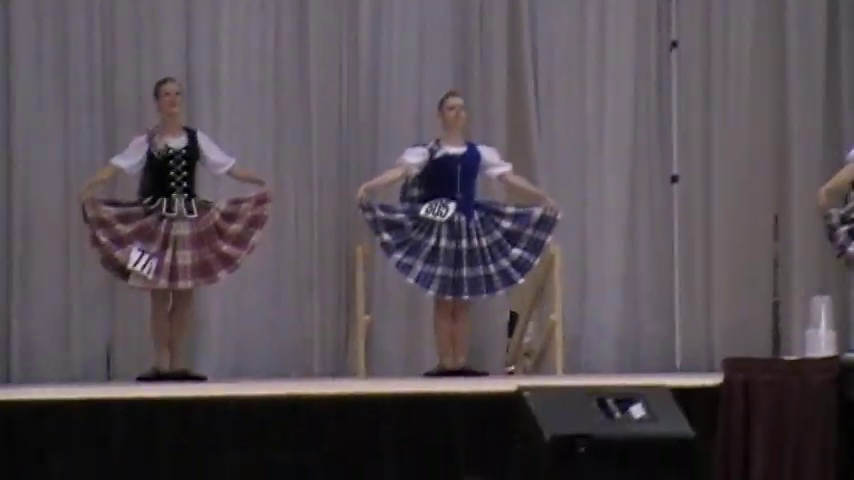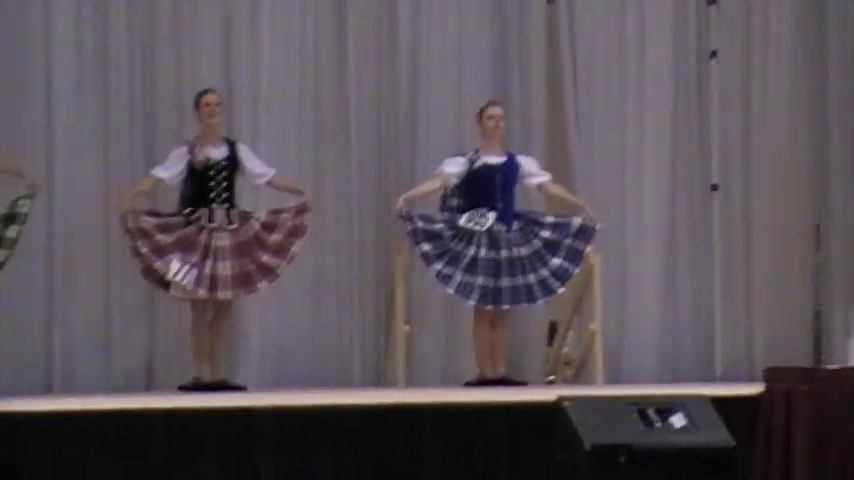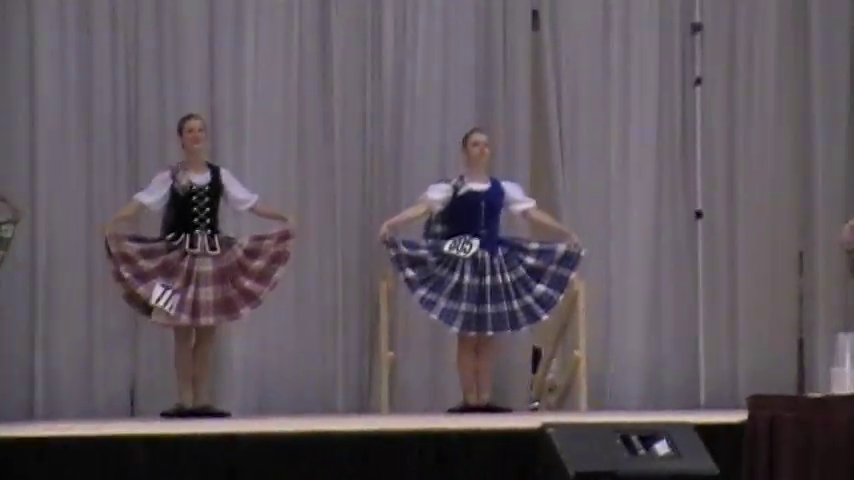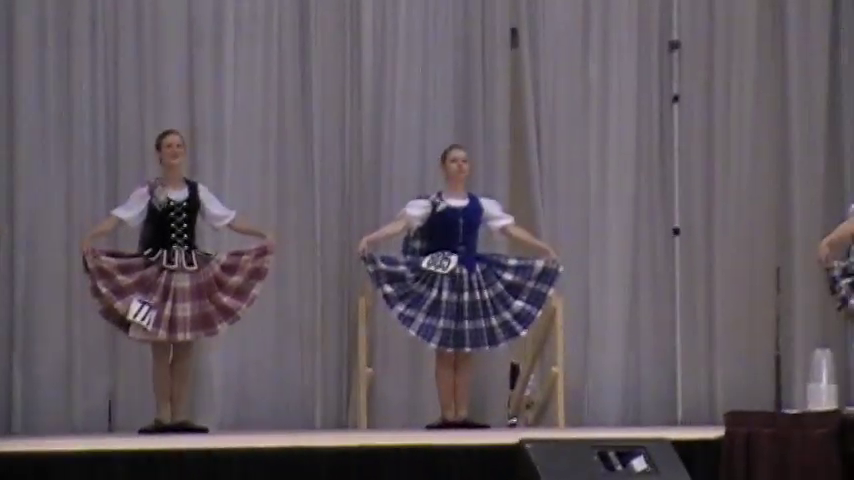
dt=0.2s
person 1, frame 1
left shoulder: (197, 138)
right shoulder: (146, 141)
left elbow: (229, 167)
right elbow: (117, 166)
left wrist: (261, 182)
right wrist: (90, 186)
left hip: (190, 219)
right hip: (158, 219)
left knee: (184, 296)
right knee: (160, 296)
left ankle: (176, 364)
right ankle: (160, 364)
person 1, frame 2
left shoulder: (237, 150)
right shoulder: (186, 152)
left elbow: (269, 177)
right elbow: (157, 176)
left wrist: (301, 192)
right wrist: (131, 197)
left hip: (230, 229)
right hip: (198, 229)
left knee: (224, 306)
right knee: (201, 306)
left ankle: (217, 373)
right ankle: (201, 373)
person 1, frame 3
left shoulder: (220, 175)
right shoulder: (170, 177)
left elbow: (252, 204)
right elbow: (140, 202)
left wrist: (284, 218)
right wrist: (114, 222)
left hip: (213, 255)
right hip: (181, 255)
left knee: (207, 332)
right knee: (183, 333)
left ankle: (201, 400)
right ankle: (185, 400)
person 1, frame 4
left shoulder: (198, 191)
right shoulder: (147, 192)
left elbow: (230, 220)
right elbow: (117, 217)
left wrist: (262, 234)
right wrist: (91, 237)
left hip: (190, 270)
right hip: (158, 270)
left knee: (185, 348)
right knee: (160, 348)
left ankle: (180, 415)
right ankle: (162, 416)
person 2, frame 1
left shoulder: (479, 152)
right shoulder: (427, 151)
left elbow: (508, 176)
right elbow: (399, 171)
left wrist: (541, 195)
right wrist: (367, 186)
left hip: (470, 227)
right hip: (438, 228)
left knee: (463, 301)
right knee: (443, 300)
left ankle: (461, 363)
right ankle: (444, 363)
person 2, frame 2
left shoulder: (518, 162)
right shoulder: (466, 161)
left elbow: (547, 185)
right elbow: (439, 181)
left wrist: (579, 205)
right wrist: (407, 196)
left hip: (509, 236)
right hip: (477, 237)
left knee: (503, 309)
right knee: (482, 309)
left ankle: (501, 372)
right ankle: (485, 373)
person 2, frame 3
left shoulder: (503, 188)
right shoulder: (451, 187)
left elbow: (532, 212)
right elbow: (423, 207)
left wrist: (565, 232)
right wrist: (391, 223)
left hip: (494, 263)
right hip: (462, 263)
left knee: (488, 336)
right knee: (466, 336)
left ankle: (485, 398)
right ankle: (469, 399)
person 2, frame 4
left shoulder: (481, 205)
right shoulder: (429, 203)
left elbow: (511, 228)
right elbow: (402, 223)
left wrist: (544, 247)
right wrist: (369, 238)
left hip: (472, 278)
right hip: (440, 280)
left knee: (466, 352)
right knee: (444, 352)
left ankle: (462, 415)
right ankle: (447, 415)
